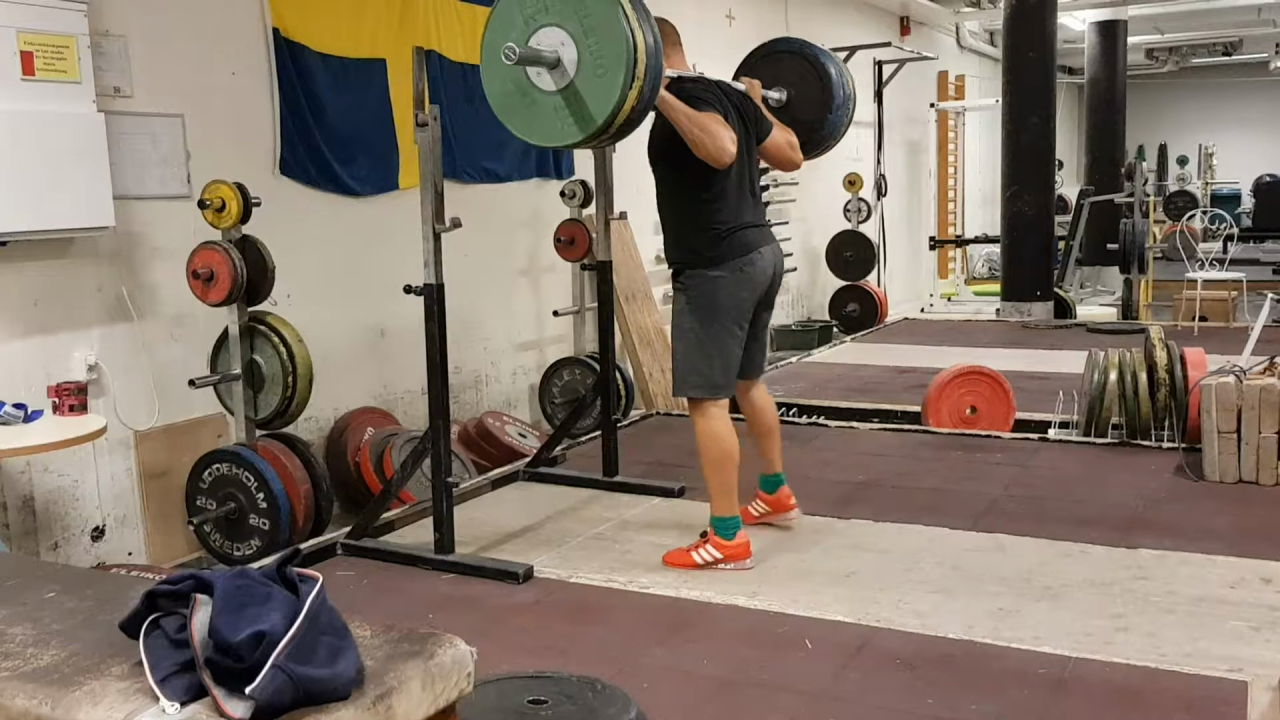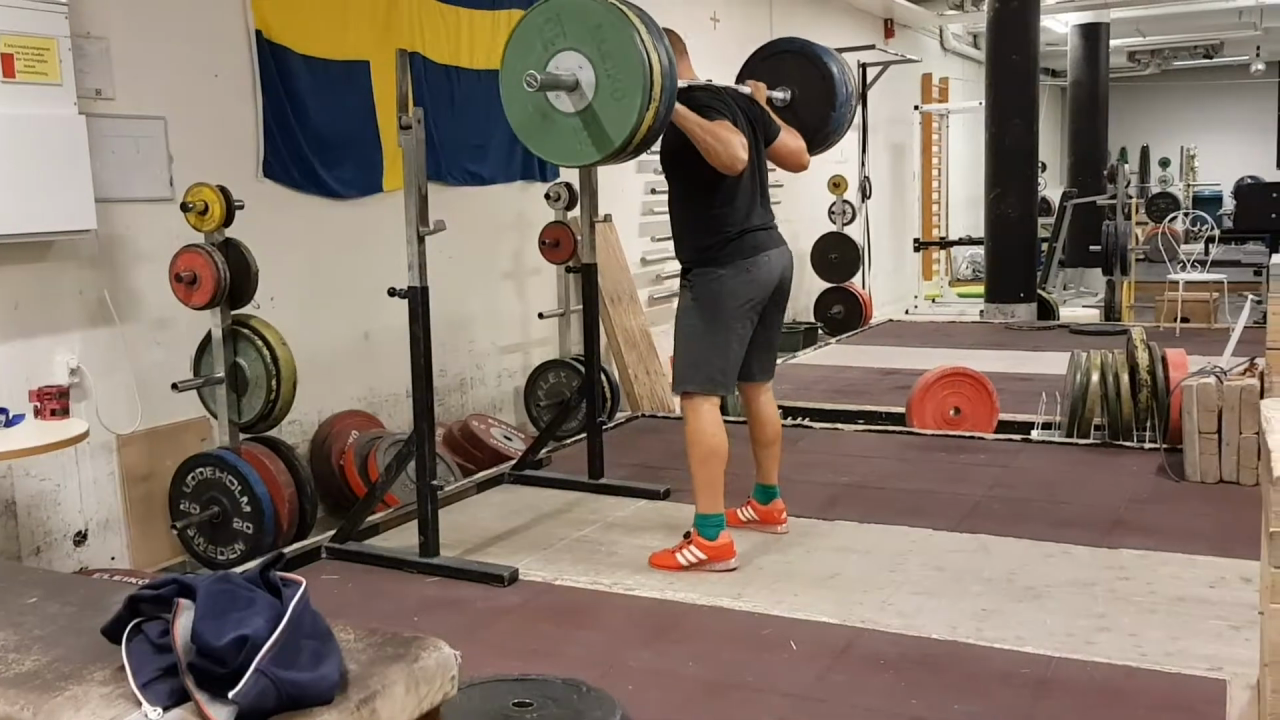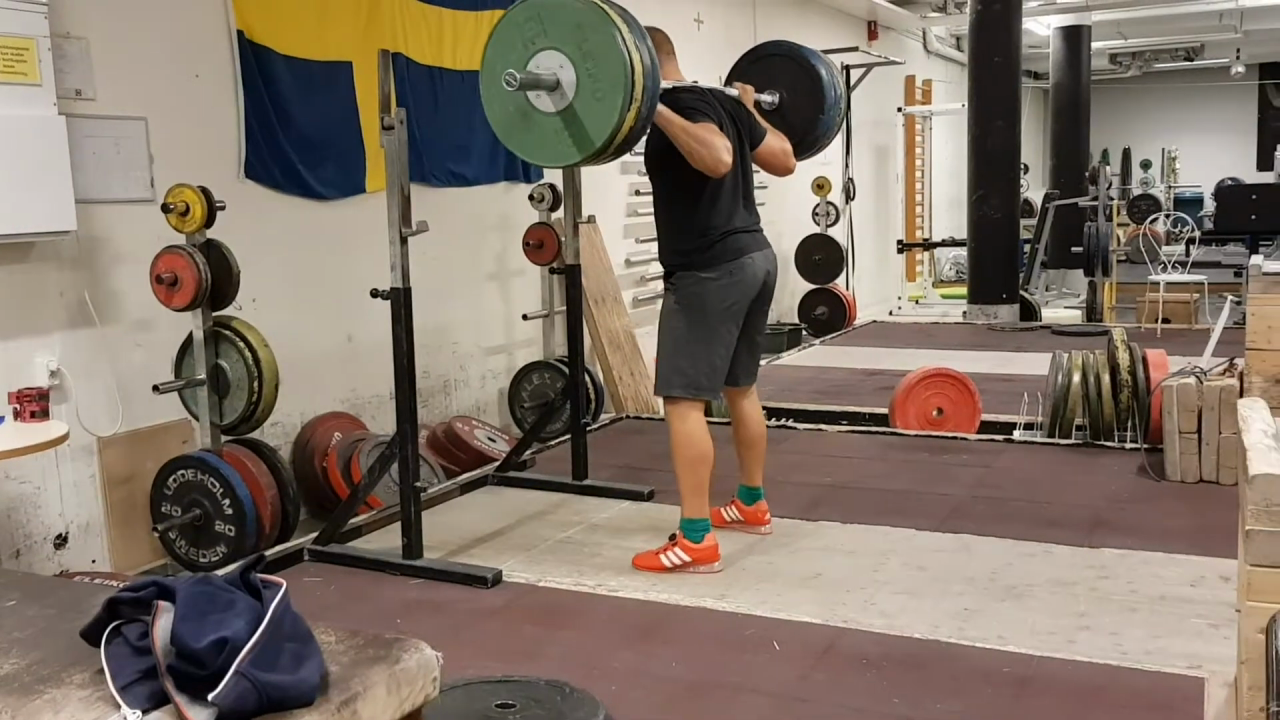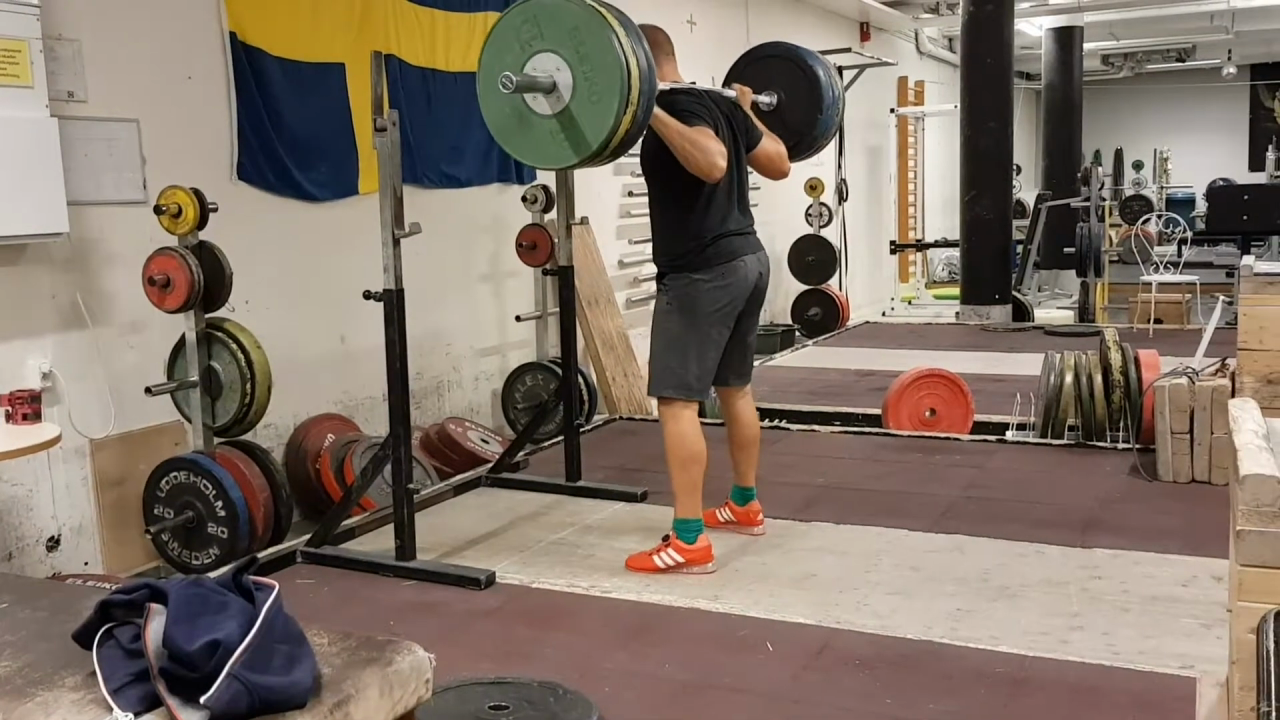
dt=0.5s
person 1, frame 1
left shoulder: (685, 96)
right shoulder: (729, 95)
left elbow: (721, 149)
right elbow: (790, 156)
left wrist: (658, 94)
right wrist: (758, 105)
left hip: (718, 267)
right hip: (759, 253)
left knee: (706, 399)
right knee: (747, 381)
left ankle: (727, 538)
right ankle: (775, 493)
person 1, frame 2
left shoulder: (696, 103)
right shoulder: (736, 101)
left elbow: (733, 157)
right elbow: (798, 155)
left wrist: (672, 107)
right wrist: (764, 106)
left hip: (725, 268)
right hip: (769, 255)
left knee: (699, 396)
right knee: (756, 385)
left ankle: (711, 538)
right ankle: (767, 504)
person 1, frame 3
left shoulder: (681, 106)
right shoulder: (723, 103)
left elbow: (717, 159)
right elbow: (784, 161)
left wrist: (654, 108)
right wrist: (751, 110)
left hip: (710, 270)
right hip: (754, 257)
left knee: (683, 401)
right knee: (740, 389)
left ankle: (695, 541)
right ankle: (751, 504)
person 1, frame 4
left shoulder: (678, 108)
right shoulder: (720, 105)
left elbow: (712, 164)
right elbow: (779, 164)
left wrist: (650, 110)
right wrist: (747, 111)
left hip: (703, 272)
right hip: (746, 259)
left knee: (677, 402)
right knee: (734, 389)
left ankle: (689, 542)
right ankle: (745, 505)
